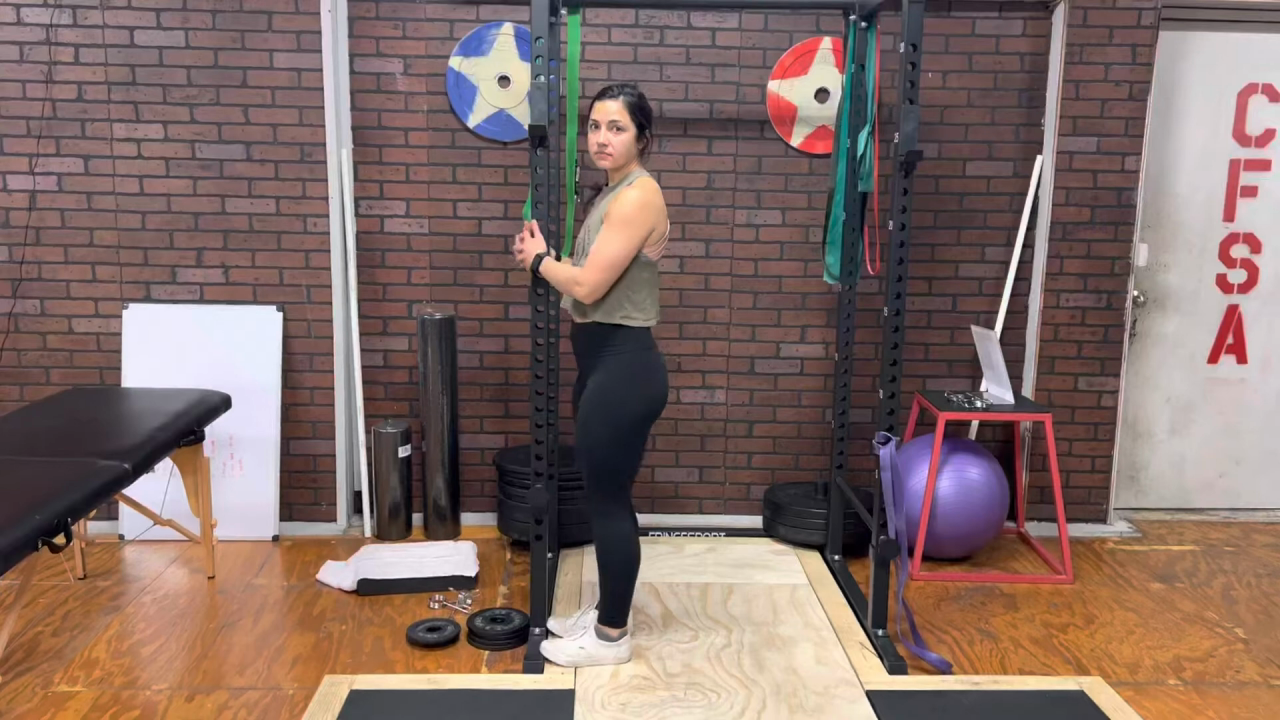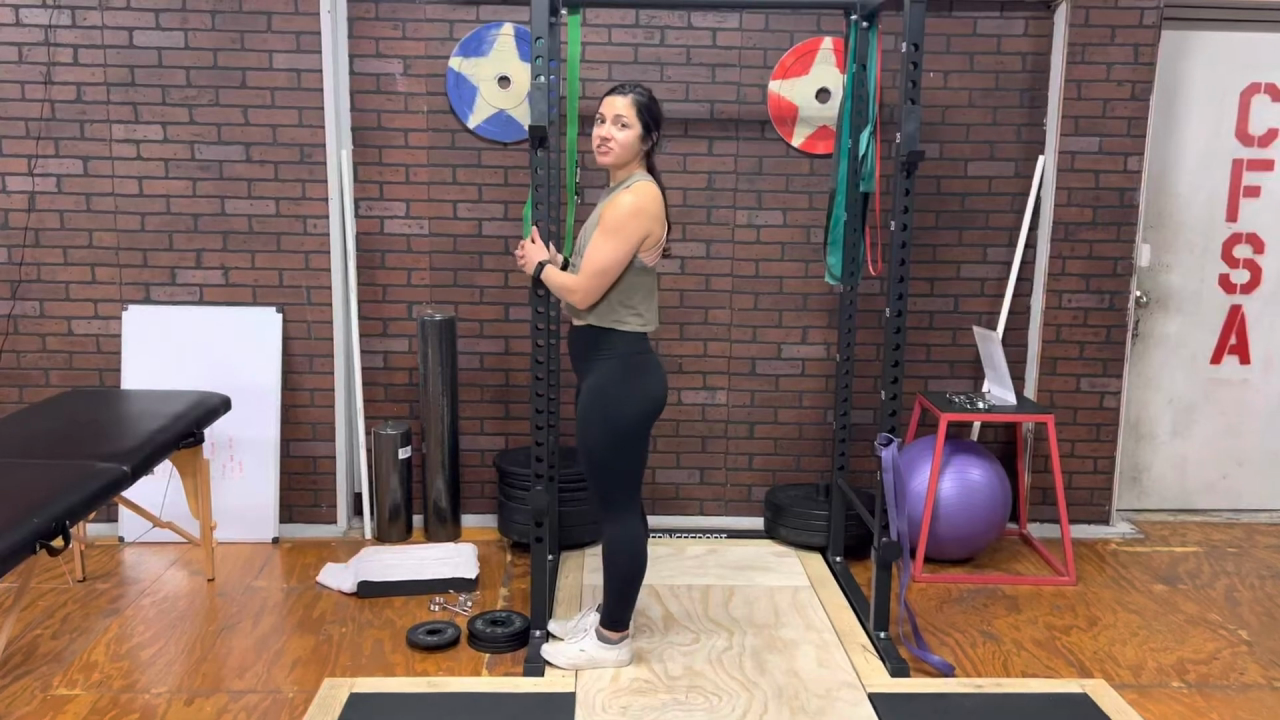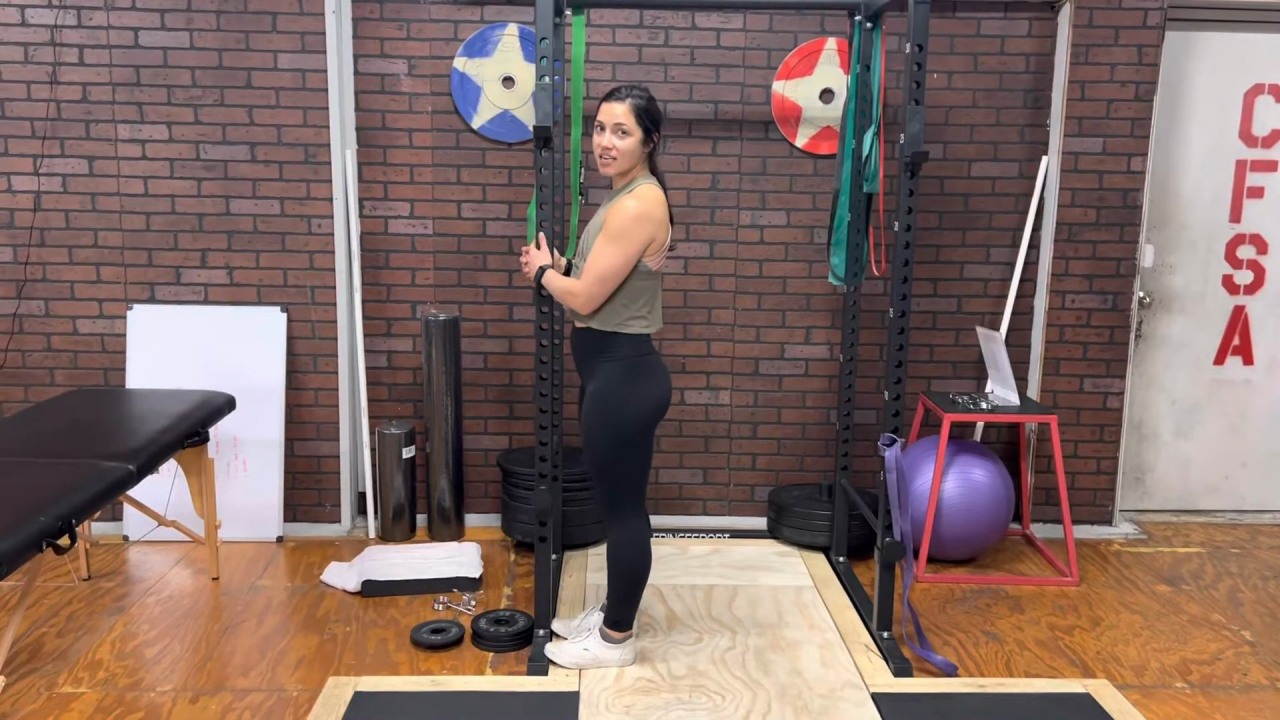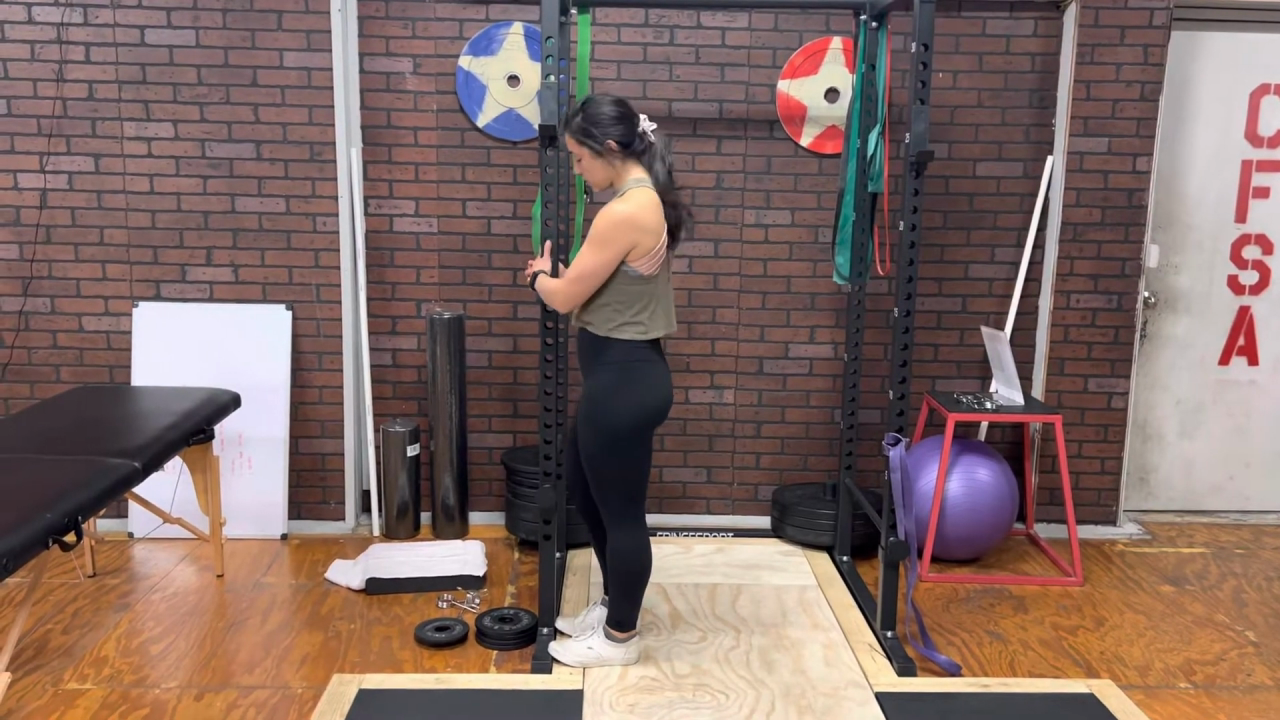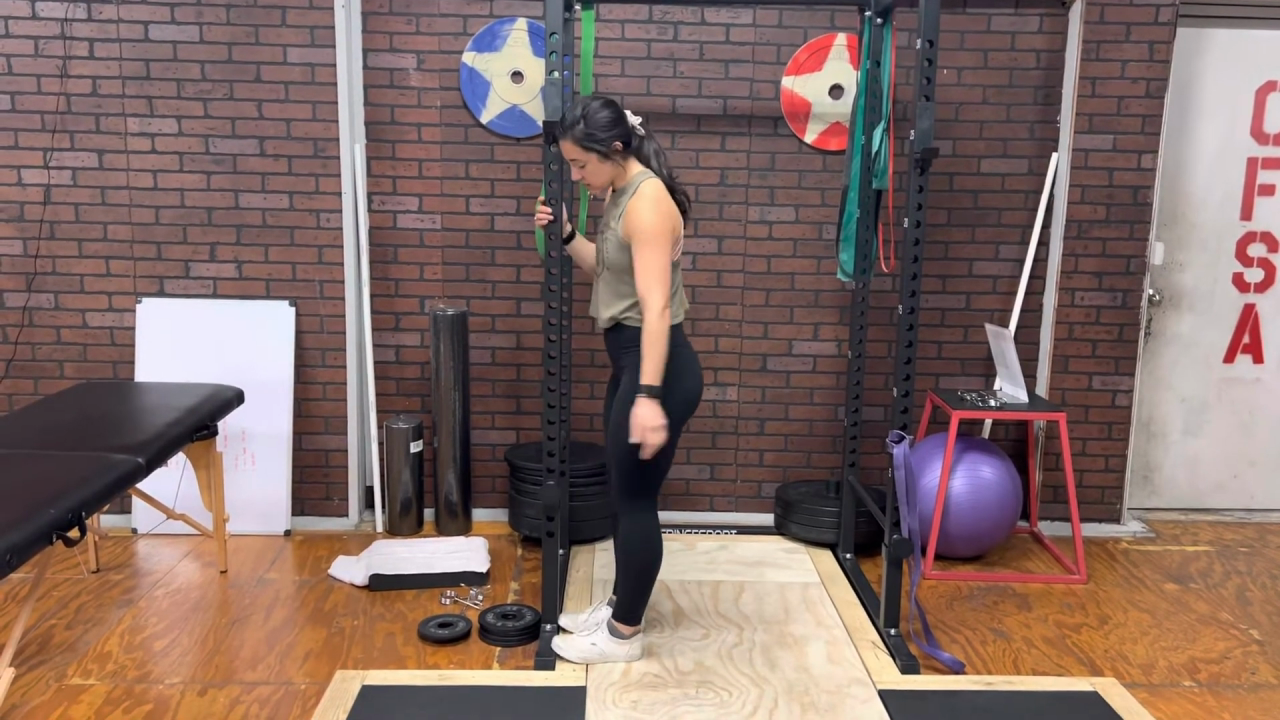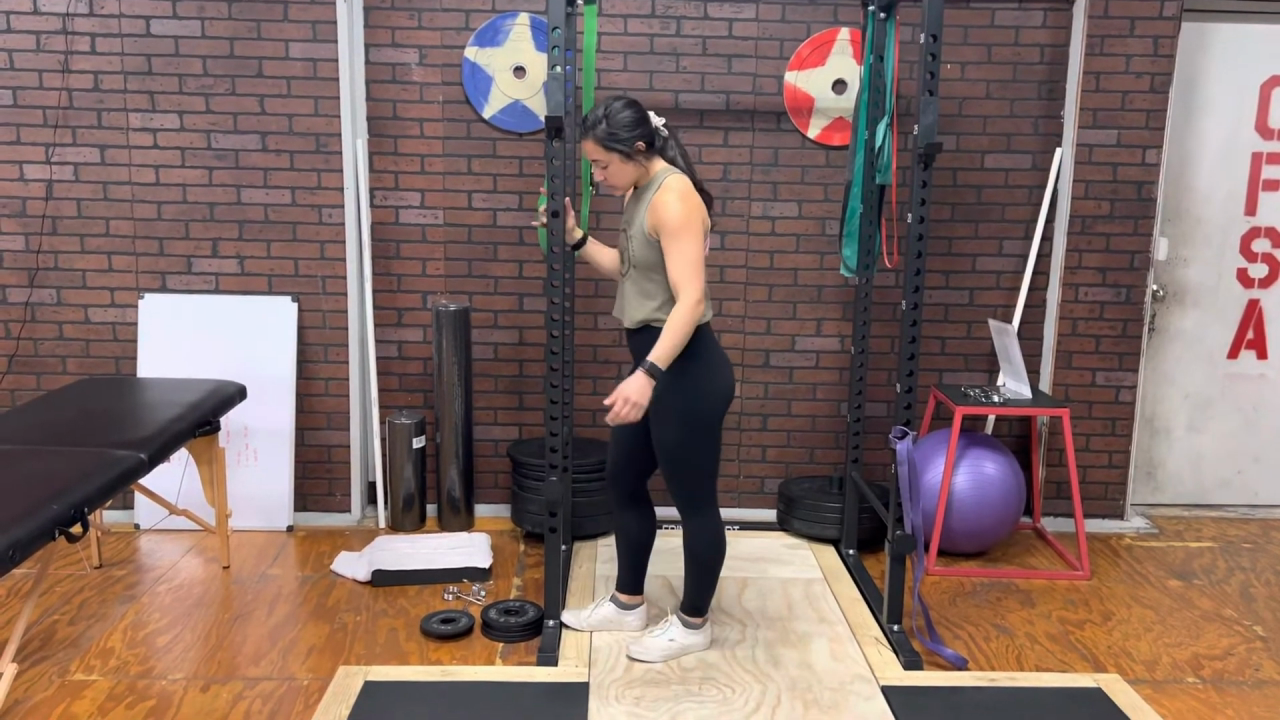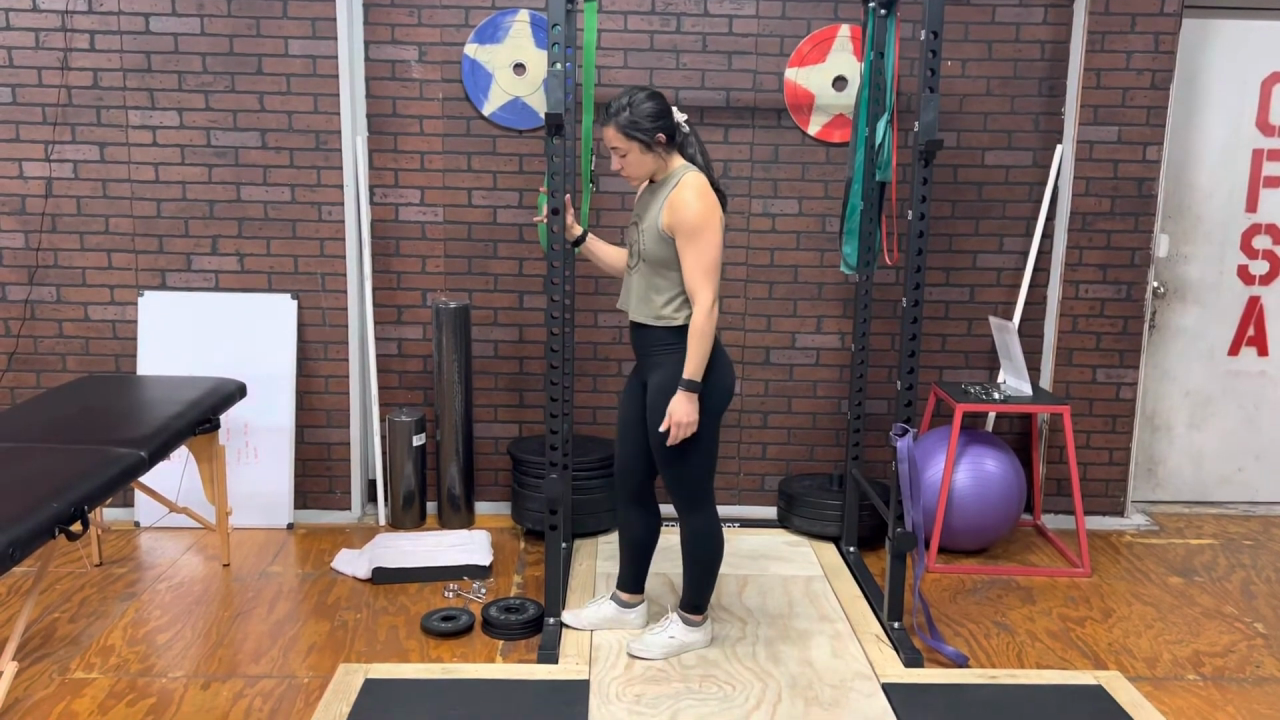
dt=0.7s
person 1, frame 1
left shoulder: (638, 195)
right shoulder: (612, 194)
left elbow: (589, 286)
left wrist: (538, 260)
right wrist: (546, 255)
left hip: (624, 367)
right hip: (603, 363)
left knee: (608, 501)
right knee: (605, 496)
left ankle: (611, 636)
right ankle: (608, 612)
person 1, frame 2
left shoulder: (635, 199)
right shoulder: (621, 195)
left elbow: (584, 292)
left wrist: (540, 266)
right wrist: (554, 260)
left hip: (620, 371)
right hip: (608, 367)
left knee: (617, 506)
right knee: (614, 500)
left ankle: (612, 639)
right ankle: (609, 613)
person 1, frame 3
left shoulder: (638, 205)
right shoulder: (625, 198)
left elbow: (585, 298)
left wrist: (542, 271)
right wrist: (558, 264)
left hip: (623, 375)
right hip: (611, 371)
left knee: (623, 509)
right knee: (617, 504)
left ankle: (616, 638)
right ankle: (612, 613)
person 1, frame 4
left shoulder: (624, 212)
right shoulder: (646, 198)
left elbow: (566, 297)
left wrist: (538, 277)
right wrist: (555, 274)
left hip: (623, 379)
right hip: (621, 372)
left knee: (620, 511)
right knee: (585, 490)
left ankle: (619, 637)
right ankle: (614, 606)
person 1, frame 5
left shoulder: (647, 203)
right shoulder: (619, 194)
left elbow: (658, 307)
left wrist: (650, 397)
right wrist: (566, 235)
left hip: (654, 364)
right hip: (628, 359)
left knee: (634, 499)
right knee: (624, 493)
left ankle: (623, 632)
right ankle: (622, 606)
person 1, frame 6
left shoulder: (674, 197)
right shoulder: (640, 192)
left elbow: (690, 300)
left wrist: (647, 376)
right wrist: (576, 238)
left hip: (685, 369)
right hip: (655, 360)
left knee: (694, 501)
right knee: (622, 483)
left ankle: (693, 622)
right ankle: (627, 602)
person 1, frame 7
left shoulder: (691, 195)
right shoulder: (652, 189)
left elbow: (704, 301)
left wrist: (688, 390)
right wrist: (576, 235)
left hip: (685, 363)
right hip: (649, 362)
left knee: (691, 498)
right knee: (631, 486)
left ankle: (693, 621)
right ankle: (627, 602)
